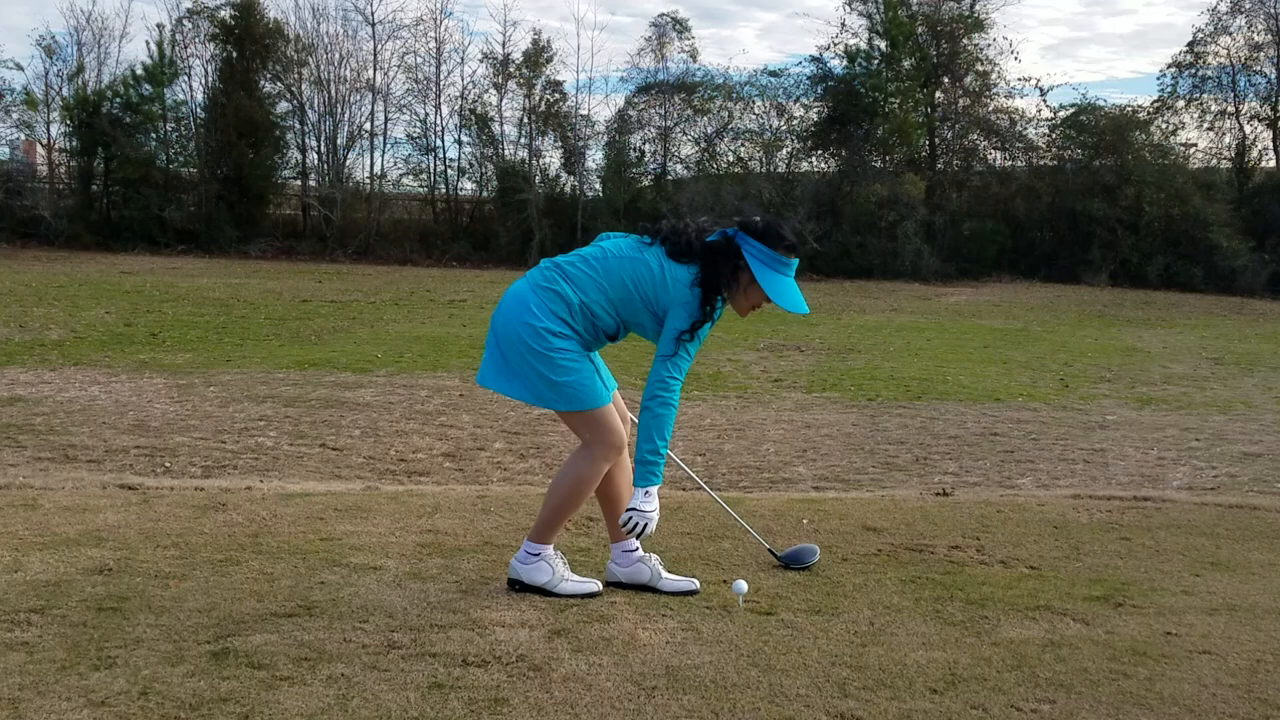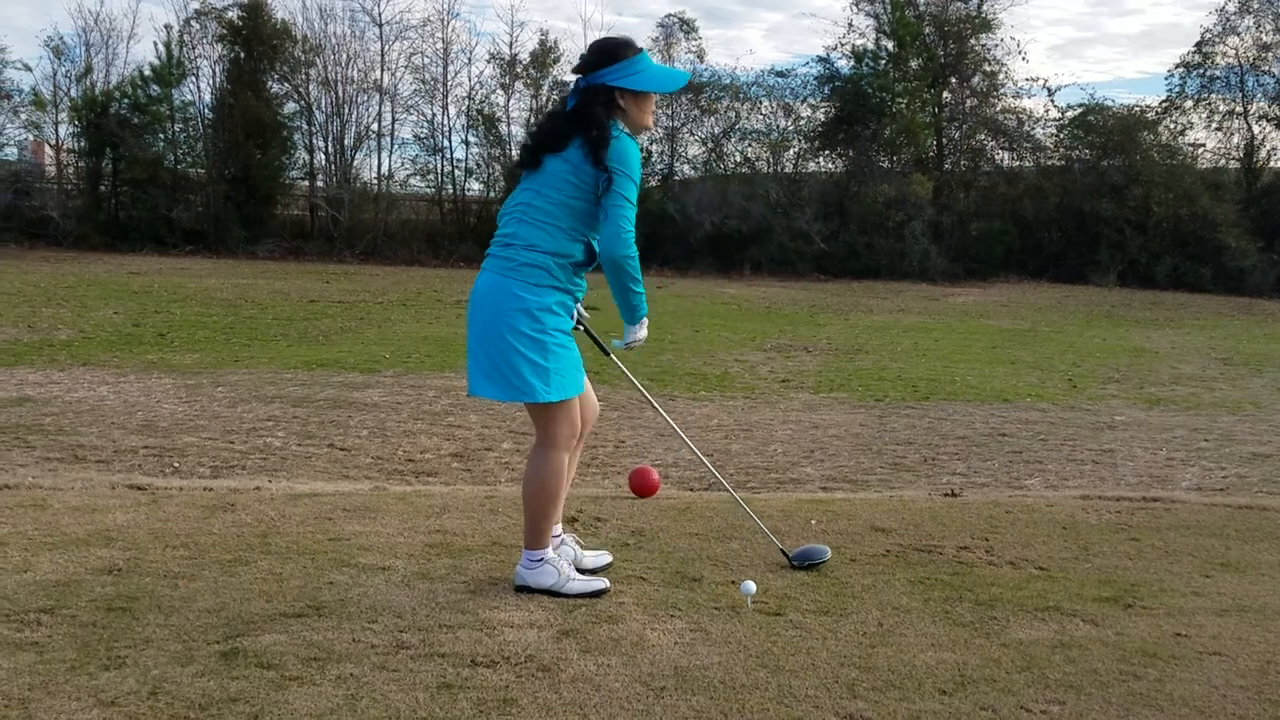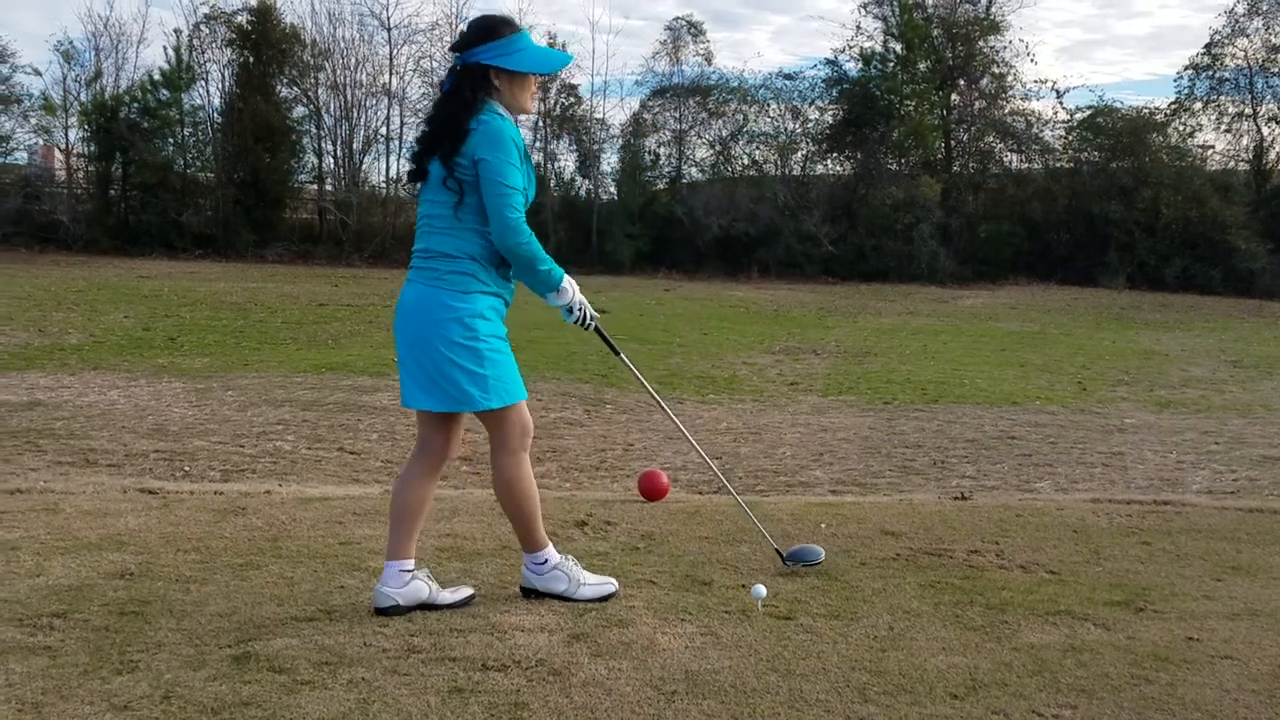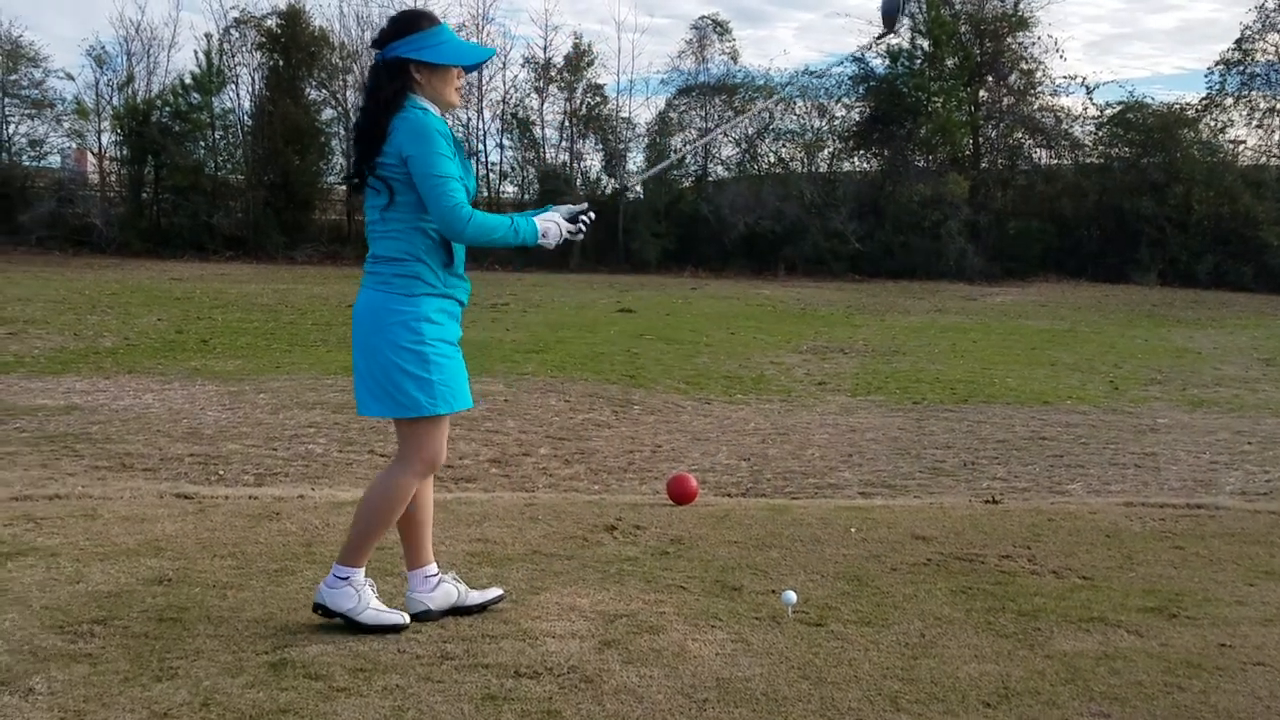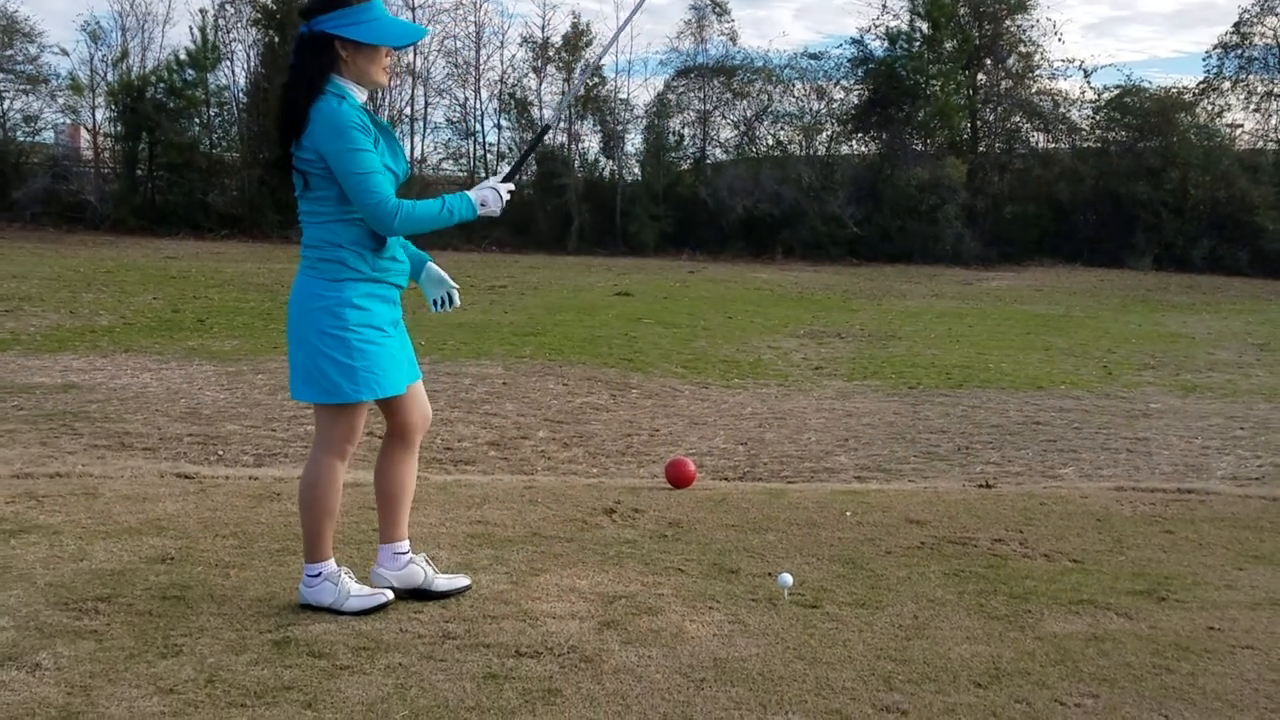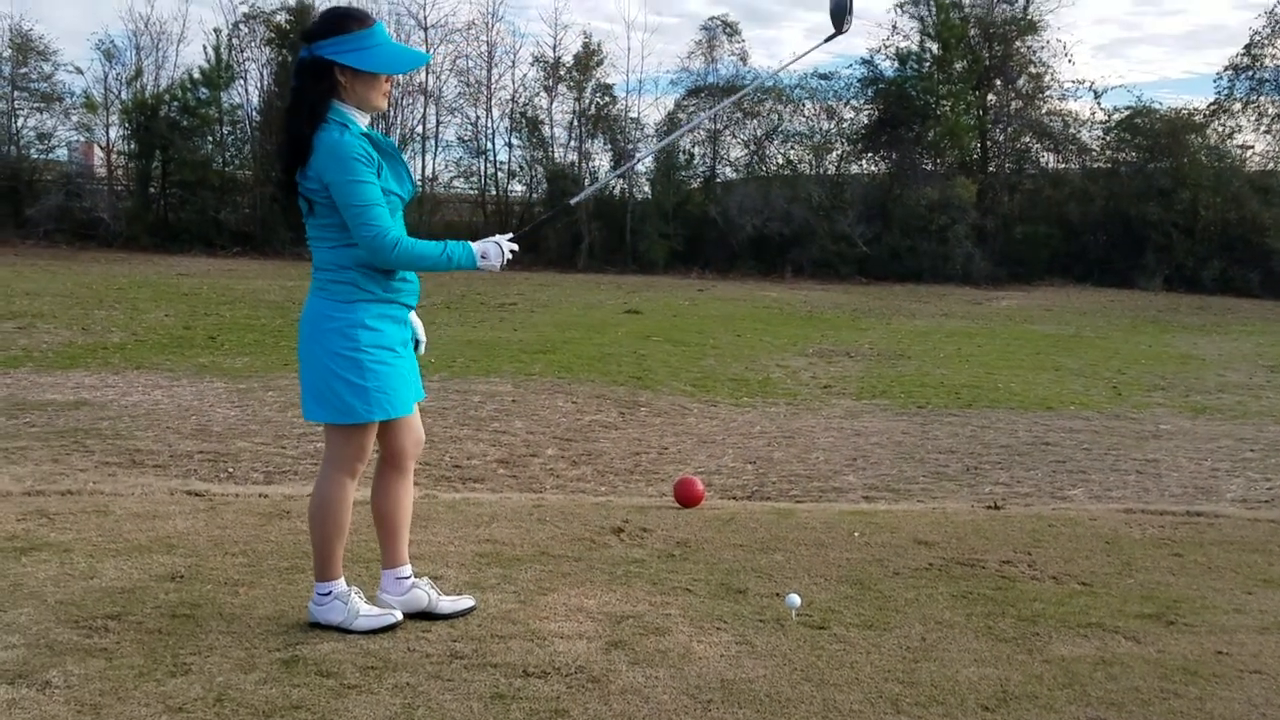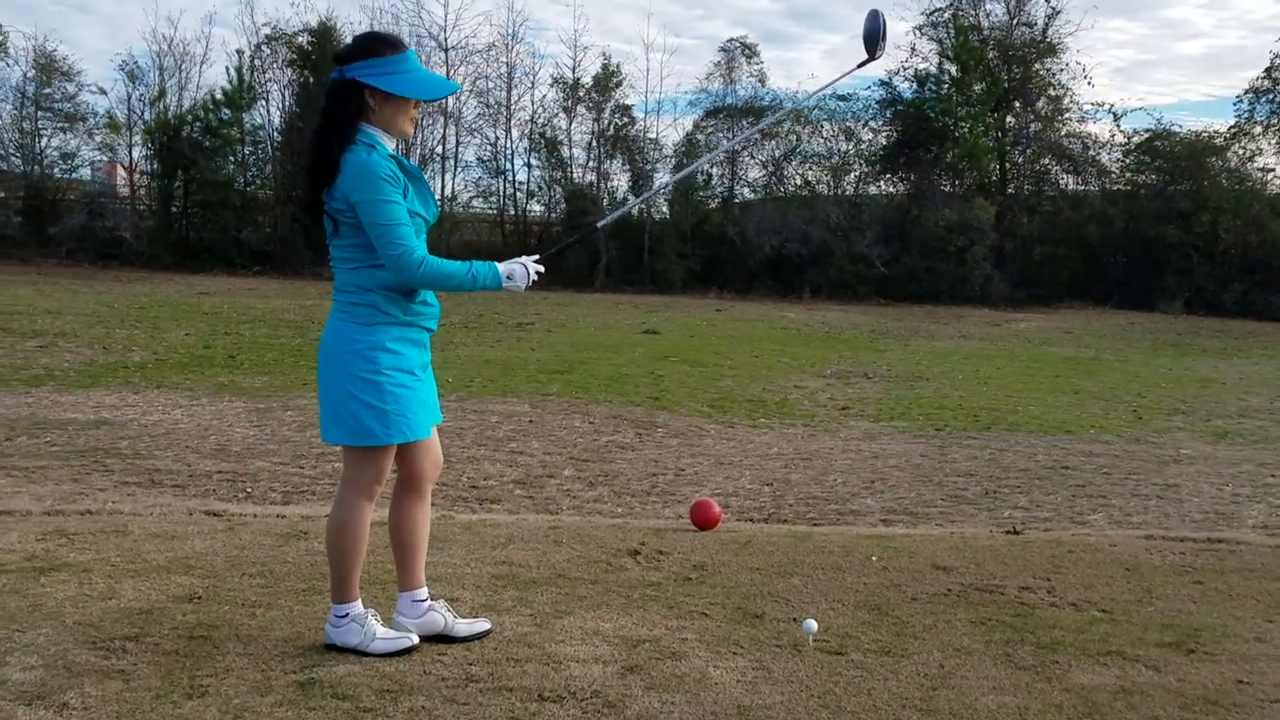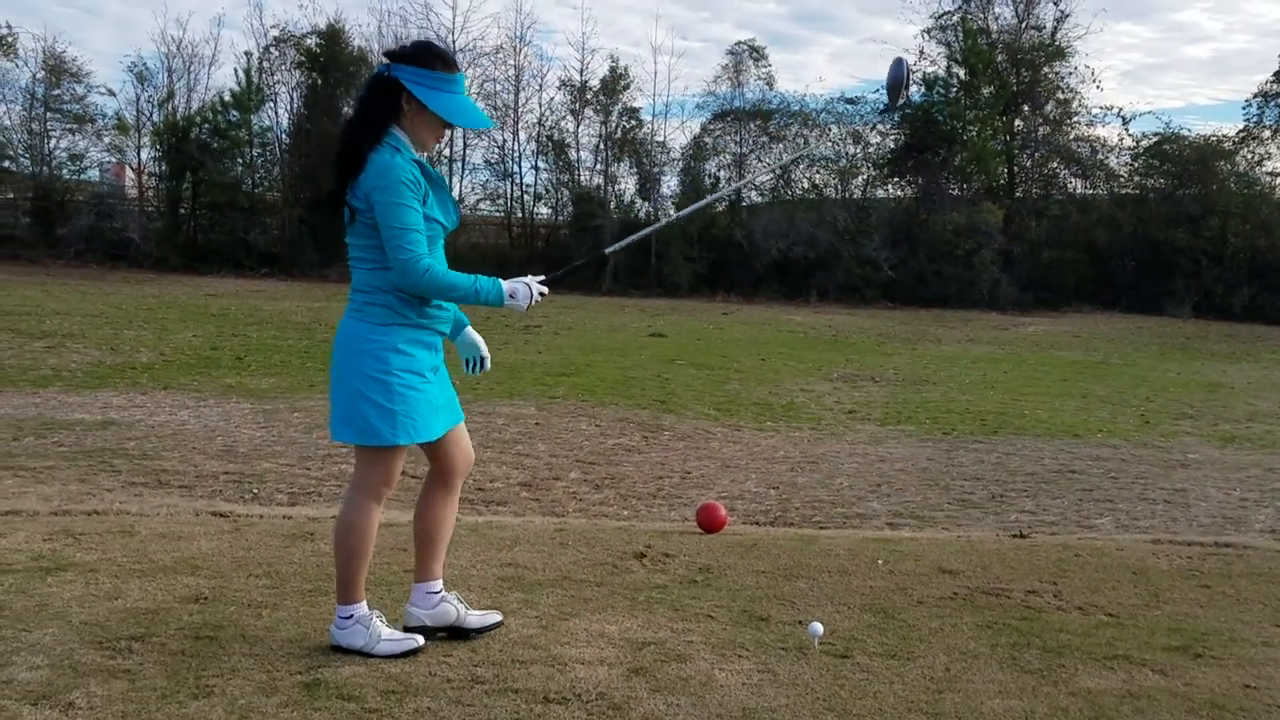
dt=0.5s
person 1, frame 1
left shoulder: (686, 260)
right shoulder: (697, 295)
left elbow: (608, 245)
right elbow: (662, 391)
right wrist: (647, 489)
left hip: (533, 303)
right hip: (541, 321)
left knee: (618, 425)
right knee: (606, 440)
left ankle: (627, 558)
right ankle: (534, 560)
person 1, frame 2
left shoulder: (566, 141)
right shoulder: (616, 148)
left elbow: (513, 214)
right elbow: (617, 247)
right wrist: (636, 320)
left hip: (506, 292)
right hip: (531, 302)
left knee: (582, 414)
right knee: (560, 433)
left ankle: (549, 539)
right ankle: (538, 561)
person 1, frame 3
left shoulder: (454, 134)
right shoulder: (494, 131)
right elbow: (508, 234)
left wrist: (551, 284)
right wrist: (559, 284)
left hip: (428, 302)
right hip: (459, 308)
left knee: (436, 445)
right knee: (513, 436)
left ankle: (399, 578)
right ankle: (544, 565)
person 1, frame 4
left shoulder: (394, 131)
right shoulder: (420, 126)
left elbow: (436, 226)
right elbow: (458, 222)
left wrist: (541, 224)
right wrist: (532, 226)
left hip: (394, 308)
right hip: (412, 312)
left knee: (415, 454)
right knee: (422, 457)
left ankle: (426, 584)
right ankle: (344, 581)
person 1, frame 5
left shoulder: (345, 112)
right shoulder: (336, 116)
right elbow: (383, 213)
left wrist: (419, 267)
right wrist: (471, 203)
left hip: (370, 297)
right hip: (344, 300)
left knee: (411, 422)
right knee: (338, 440)
left ankle: (395, 561)
right ankle: (319, 577)
person 1, frame 6
left shoulder: (354, 137)
right shoulder: (339, 144)
right elbow: (381, 244)
left wrist: (403, 307)
right wrist: (472, 254)
left hip: (378, 320)
right hip: (354, 322)
left knee: (404, 449)
right knee: (347, 462)
left ankle: (399, 585)
right ankle: (329, 597)
person 1, frame 7
left shoulder: (377, 160)
right shoulder: (367, 166)
right elbow: (407, 263)
right wrist: (497, 275)
left hip: (399, 342)
right hip: (375, 345)
left knee: (422, 472)
right knee: (365, 482)
left ankle: (416, 607)
right ankle: (346, 618)
person 1, frame 8
left shoulder: (403, 166)
right shoulder: (391, 169)
right elbow: (413, 270)
left wrist: (459, 326)
right wrist: (500, 292)
left hip: (415, 346)
right hip: (387, 347)
left knee: (455, 463)
right knee: (375, 483)
left ankle: (427, 600)
right ankle: (350, 619)
